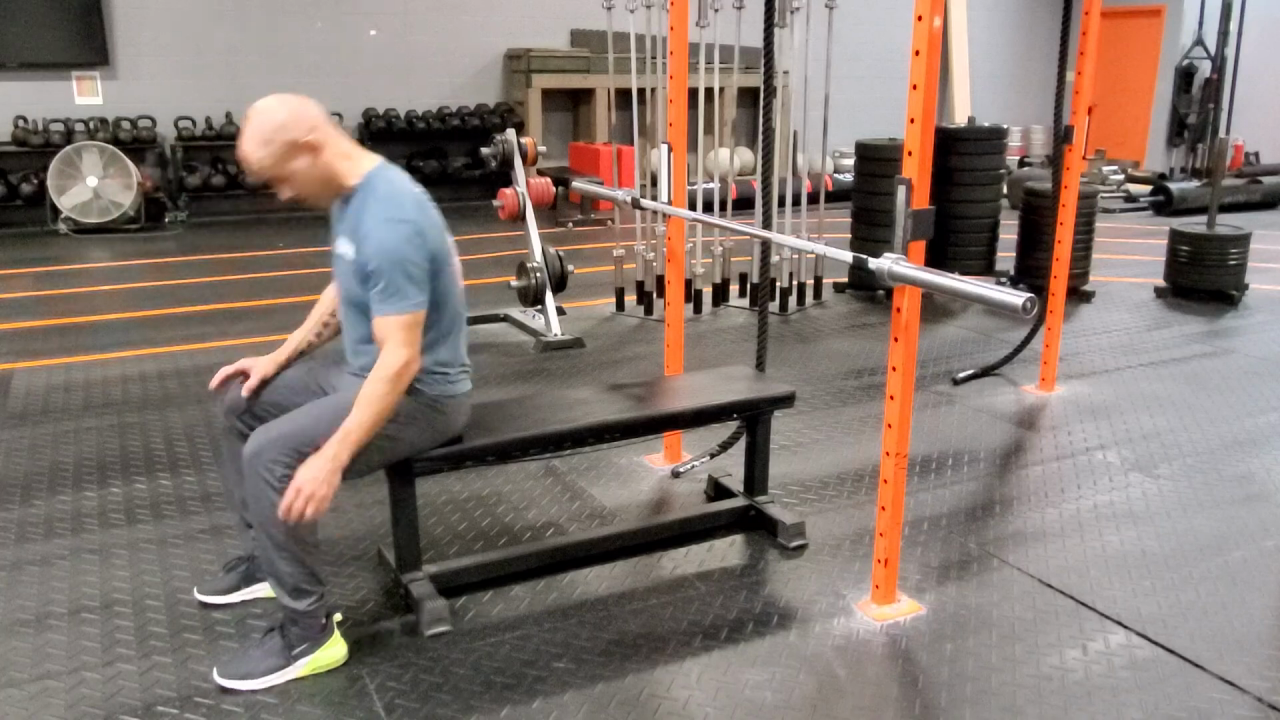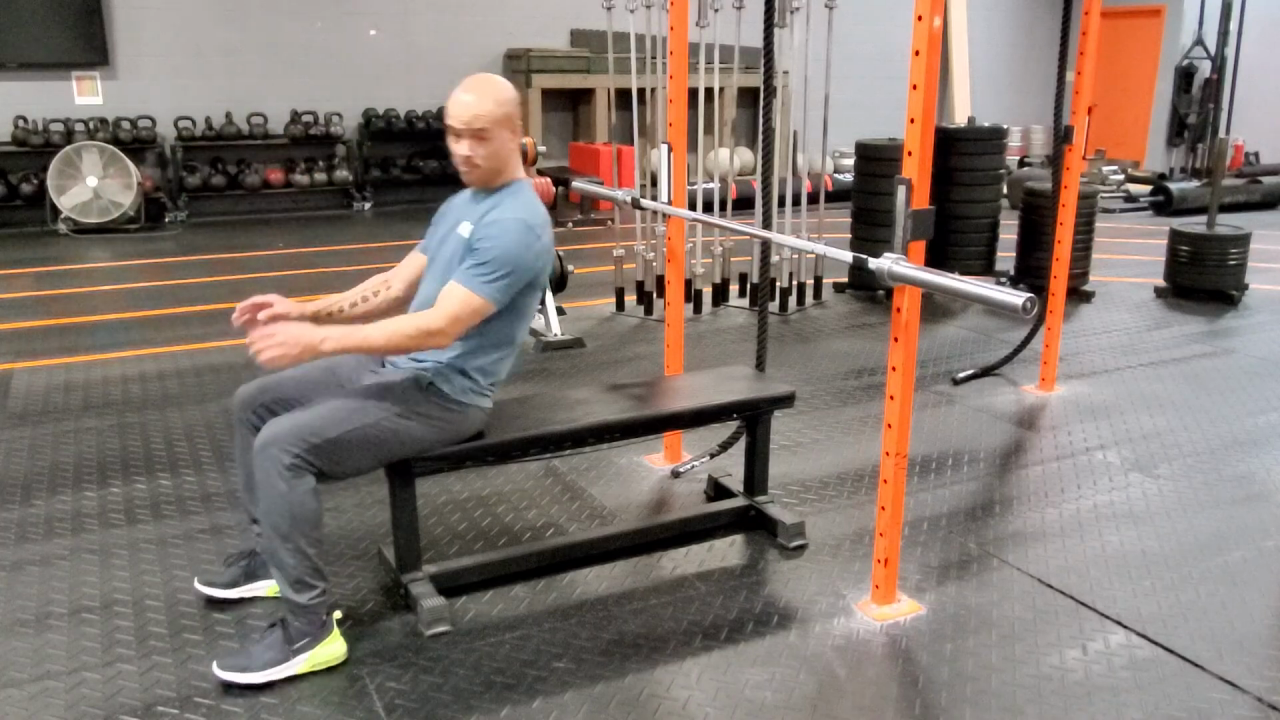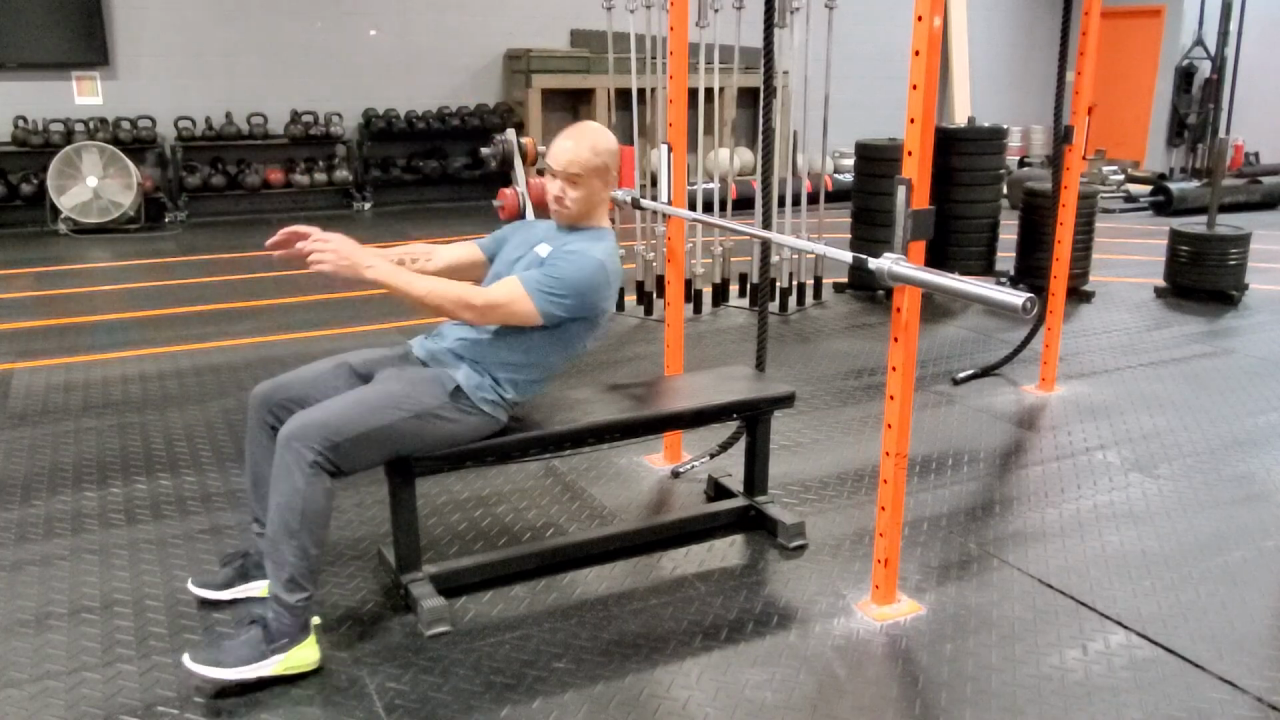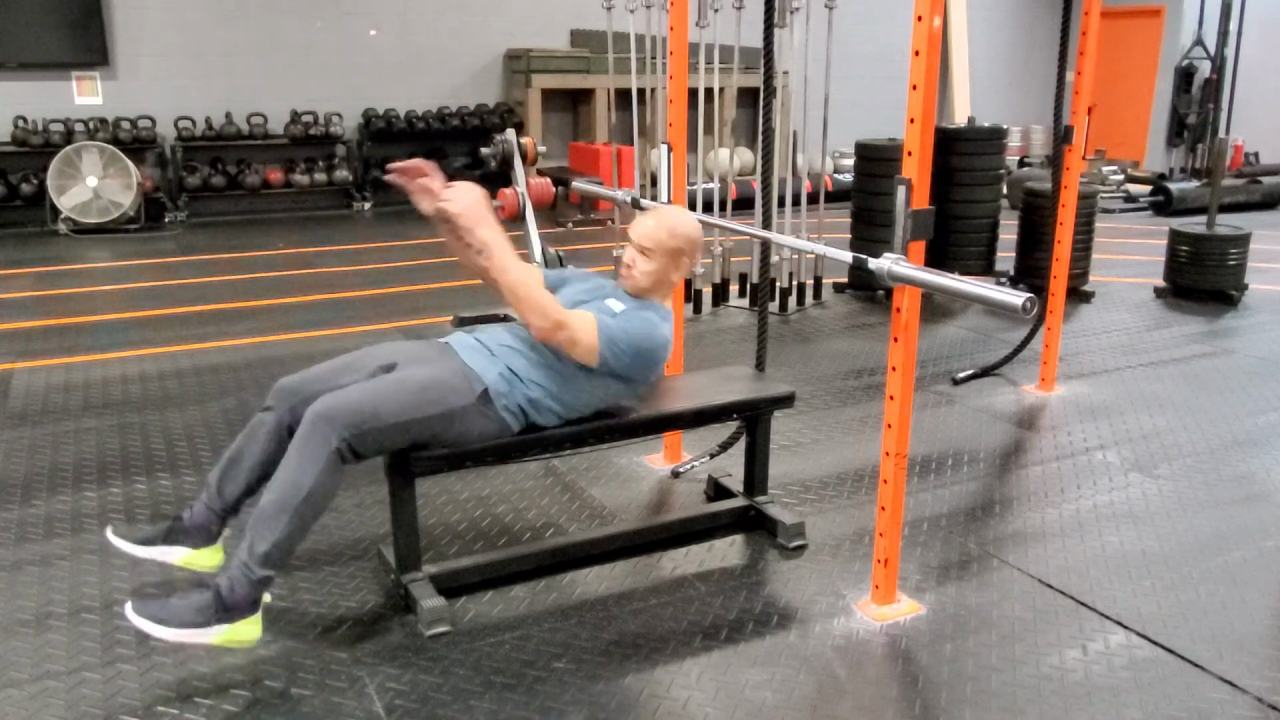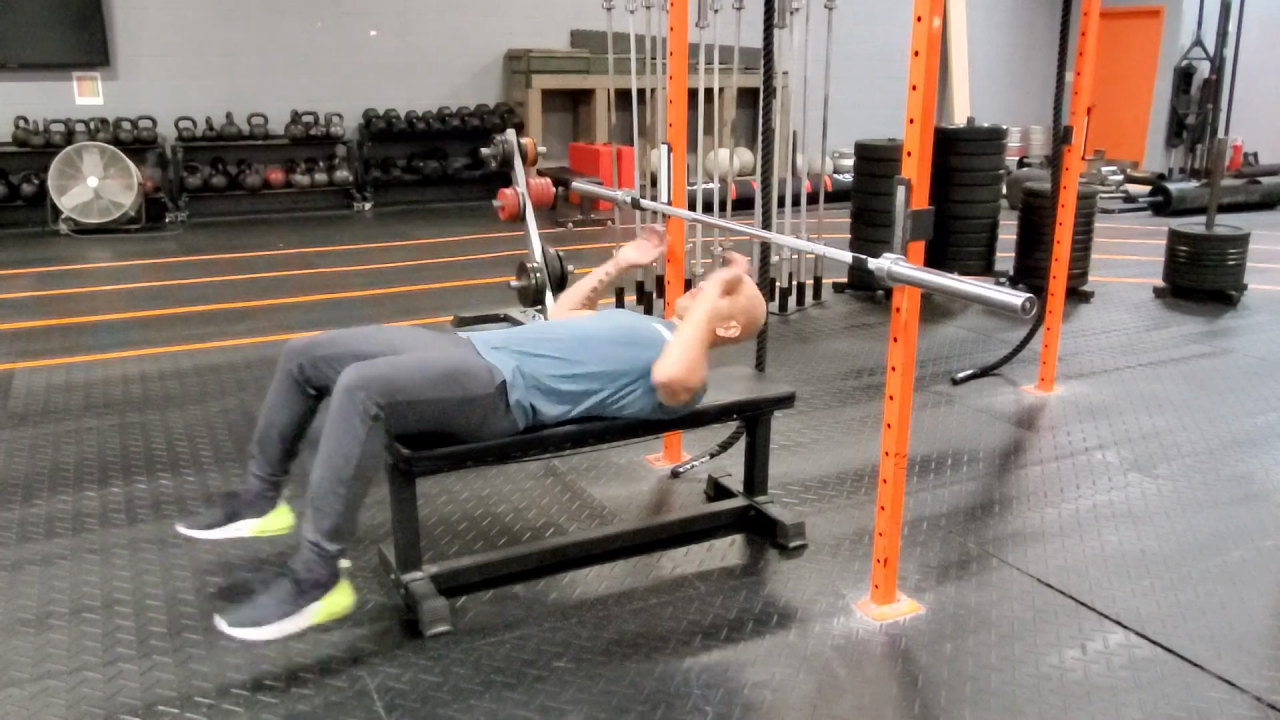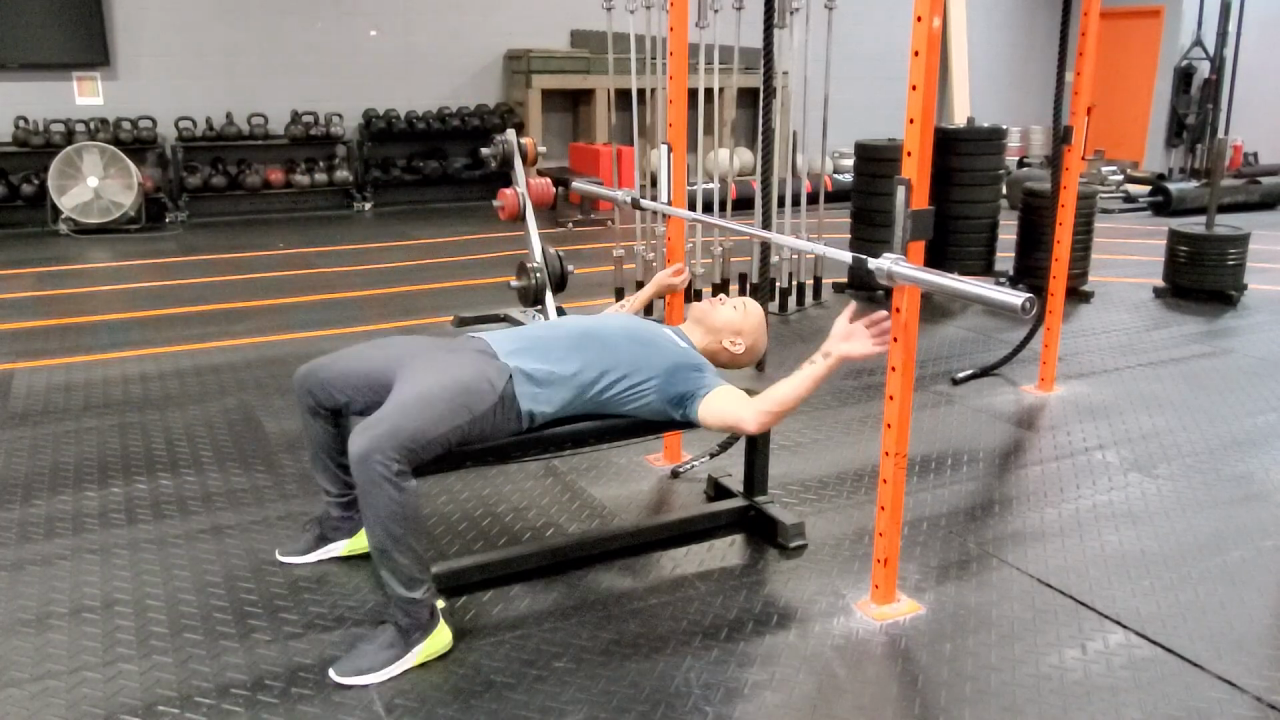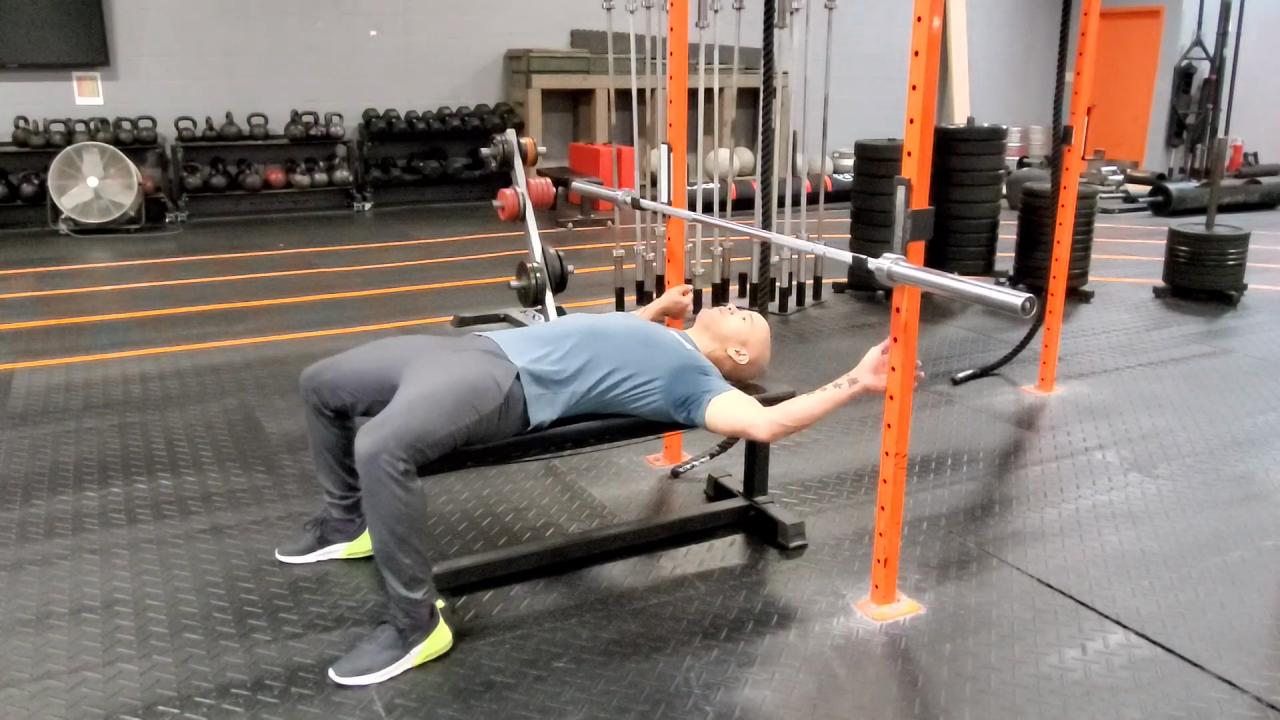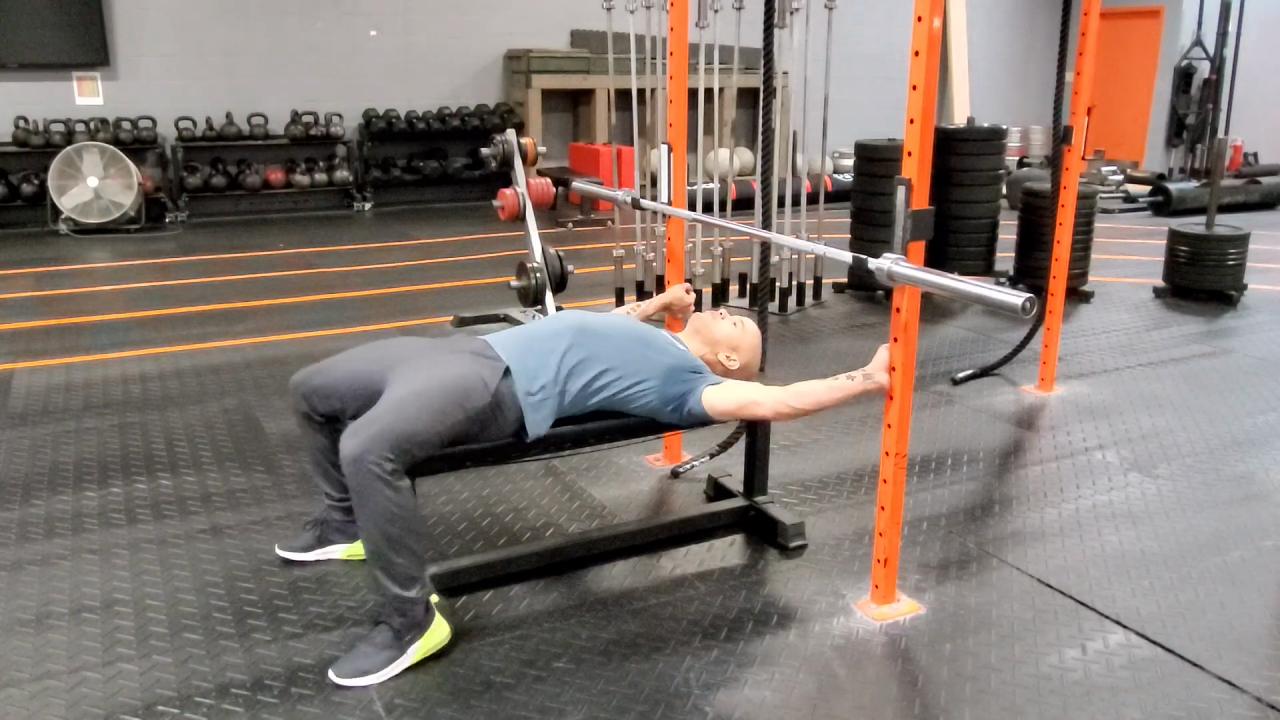
dt=0.3s
person 1, frame 1
left shoulder: (391, 219)
right shoulder: (356, 193)
left elbow: (401, 364)
left wrist: (332, 460)
right wrist: (281, 356)
left hip: (421, 395)
left knee: (269, 454)
right knee: (240, 405)
left ankle: (308, 632)
right ankle: (267, 554)
person 1, frame 2
left shoulder: (515, 225)
right shoulder: (463, 203)
left elbow: (439, 327)
right elbow: (399, 284)
left wrist: (321, 341)
right wrist: (307, 311)
left hip: (443, 394)
right hip: (399, 366)
left knee: (284, 445)
right knee: (254, 402)
left ankle: (310, 627)
right ankle: (272, 551)
person 1, frame 3
left shoulder: (593, 264)
right shoulder: (537, 231)
left elbow: (479, 305)
right elbow: (436, 259)
left wrist: (366, 267)
right wrist: (342, 245)
left hip: (464, 393)
right hip: (422, 354)
left knee: (305, 438)
right knee: (270, 401)
left ankle: (287, 628)
right ankle: (267, 551)
person 1, frame 4
left shoulder: (647, 337)
right shoulder: (600, 285)
left elbow: (546, 324)
right elbow: (497, 271)
left wrist: (485, 225)
right wrist: (447, 215)
left hip: (483, 394)
right hip: (452, 351)
left knee: (329, 421)
right knee: (289, 396)
left ankle: (237, 598)
right ankle: (201, 527)
person 1, frame 5
left shoulder: (681, 378)
right shoulder: (643, 329)
left elbow: (670, 378)
right elbow: (561, 314)
left wrist: (717, 290)
right wrist: (619, 263)
left hip: (501, 392)
right hip: (474, 349)
left knee: (359, 390)
right knee: (307, 361)
left ankle: (318, 578)
right ankle: (262, 499)
person 1, frame 6
left shoulder: (689, 374)
right shoulder: (654, 332)
left elbow: (749, 418)
left wrist: (831, 353)
right wrist: (650, 288)
left hip: (503, 388)
right hip: (475, 346)
left knee: (374, 449)
right knee: (315, 383)
left ankle: (416, 621)
right ankle: (345, 519)
person 1, frame 7
left shoulder: (695, 380)
right shoulder: (664, 339)
left elbow: (763, 424)
left wrist: (859, 380)
right wrist: (660, 305)
left hip: (507, 384)
right hip: (474, 346)
left knee: (382, 450)
right knee: (321, 385)
left ankle: (415, 623)
right ankle: (347, 521)
person 1, frame 8
left shoulder: (687, 379)
right shoulder: (657, 341)
left elbow: (770, 401)
left wrist: (870, 377)
right wrist: (661, 301)
left hip: (499, 385)
left knee: (368, 449)
right knee: (311, 389)
left ankle: (412, 621)
right ankle: (347, 521)
